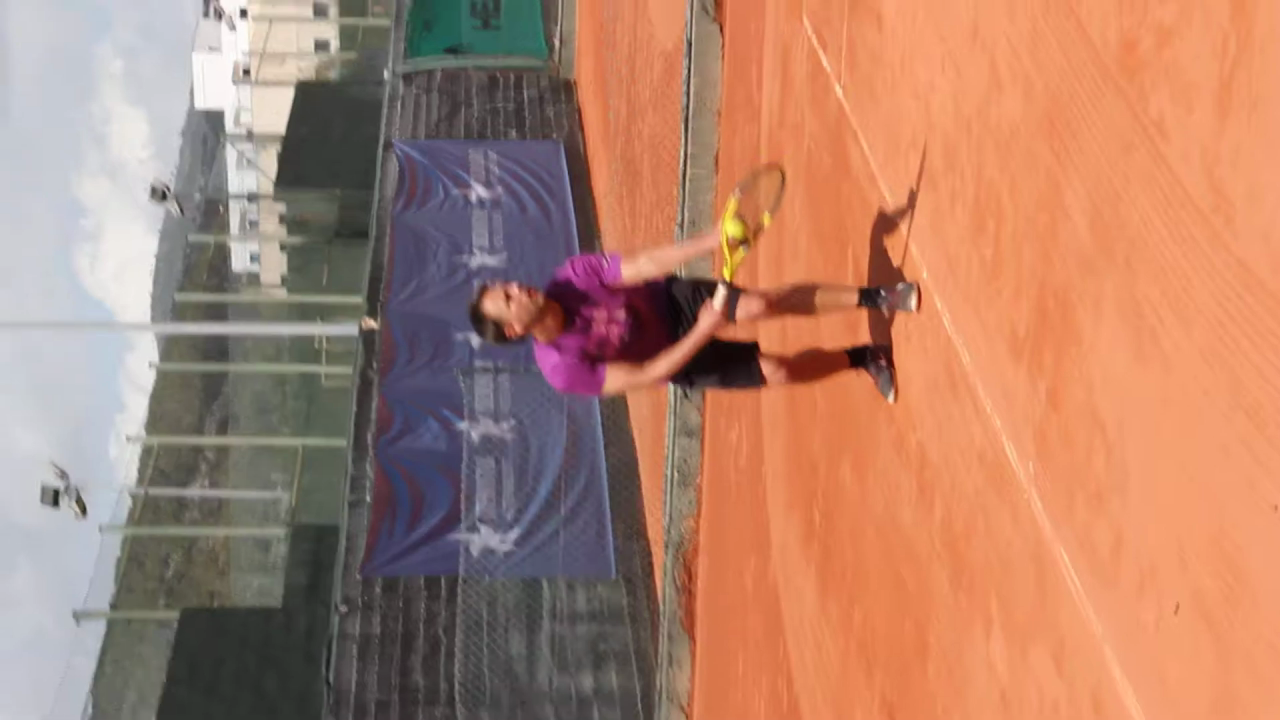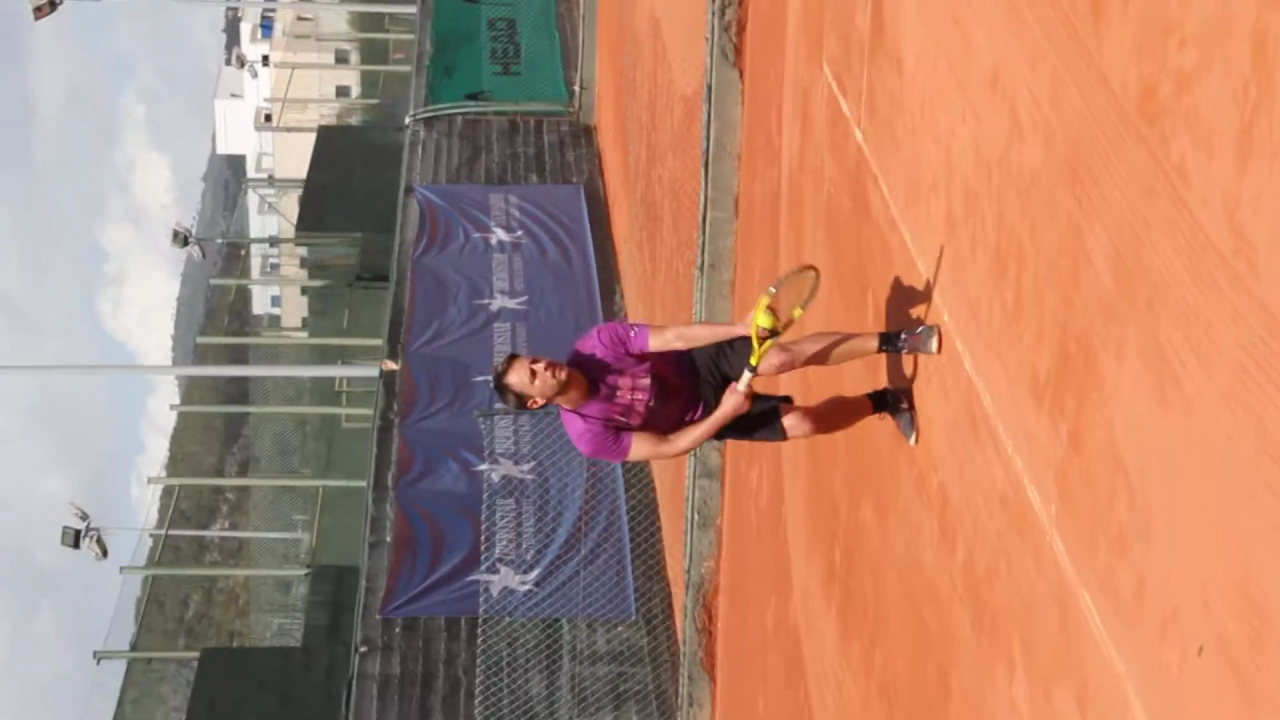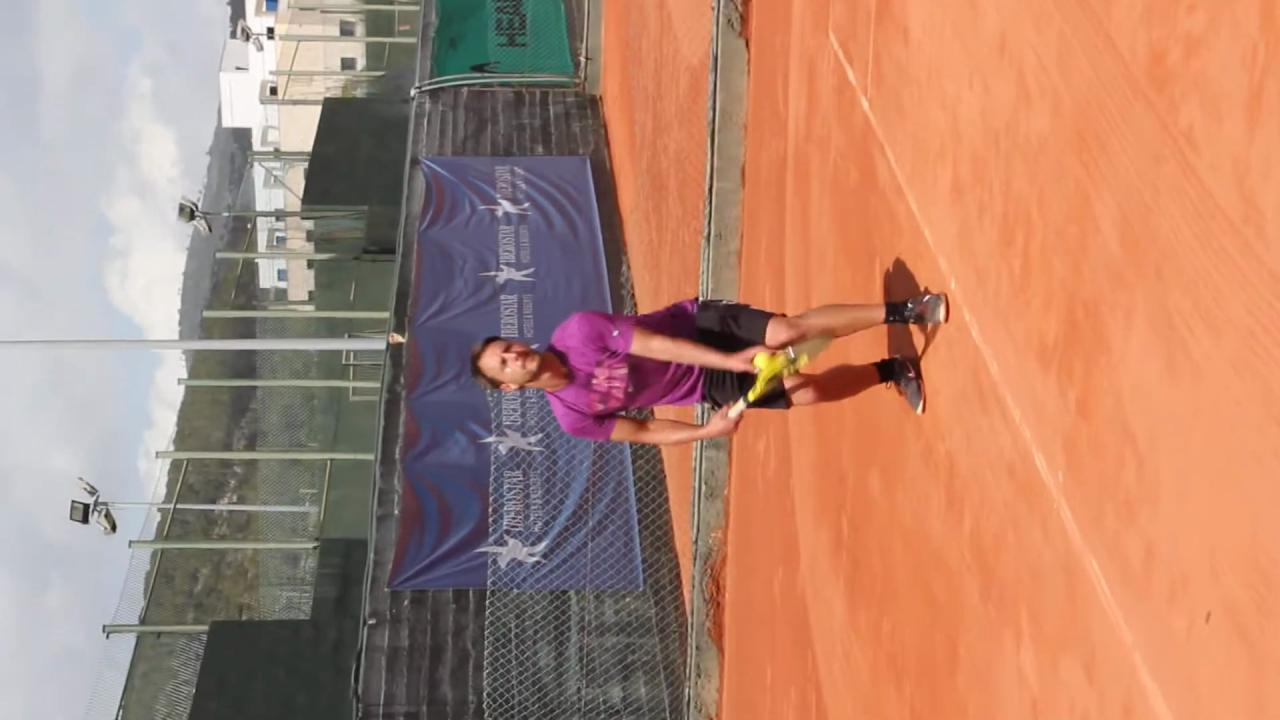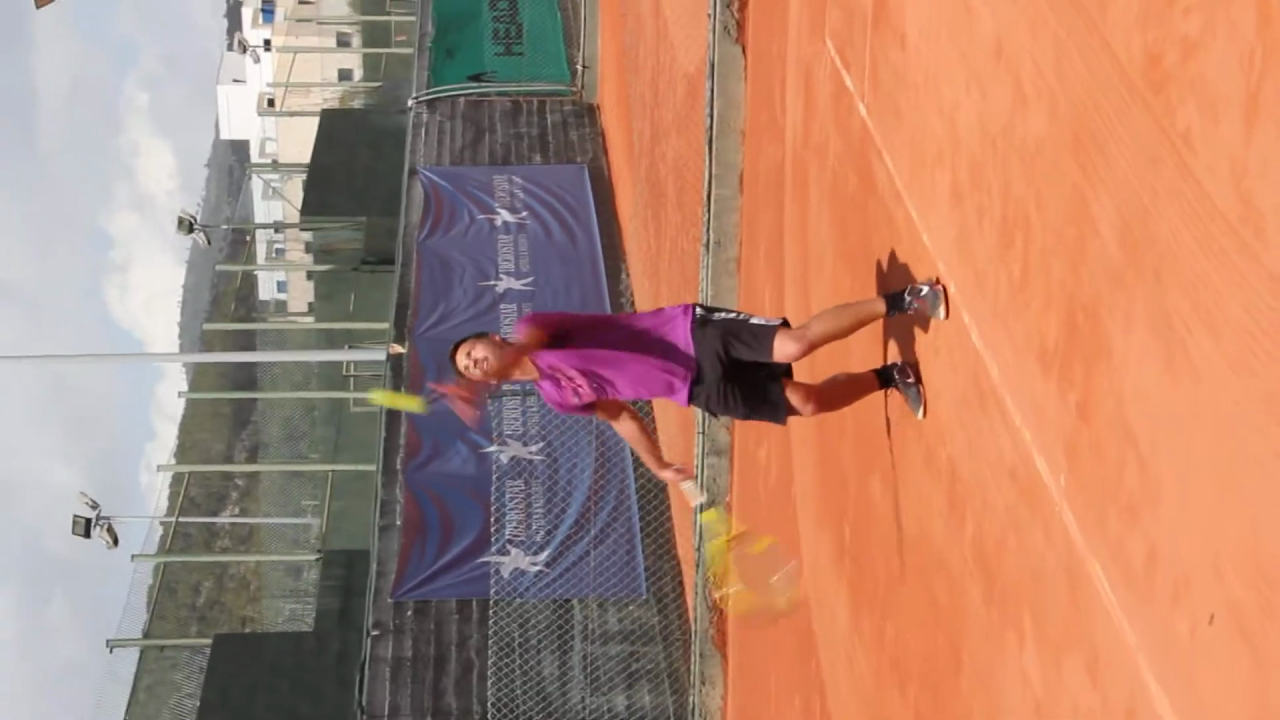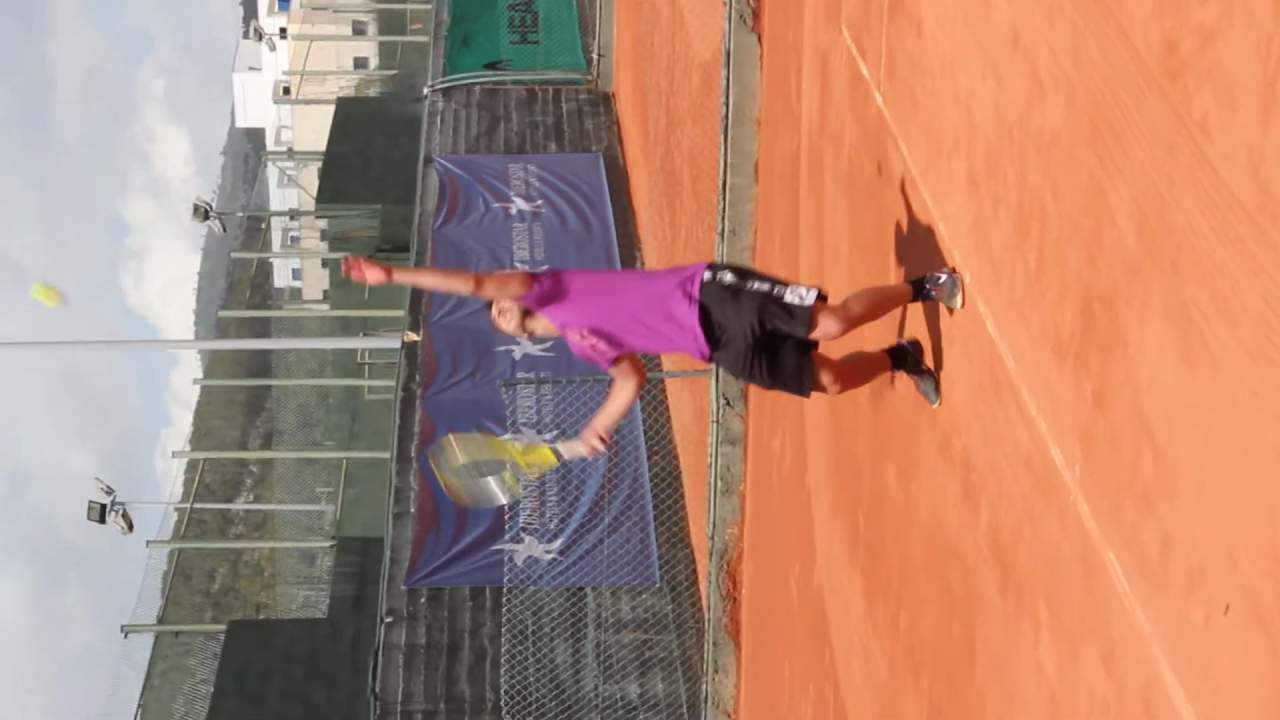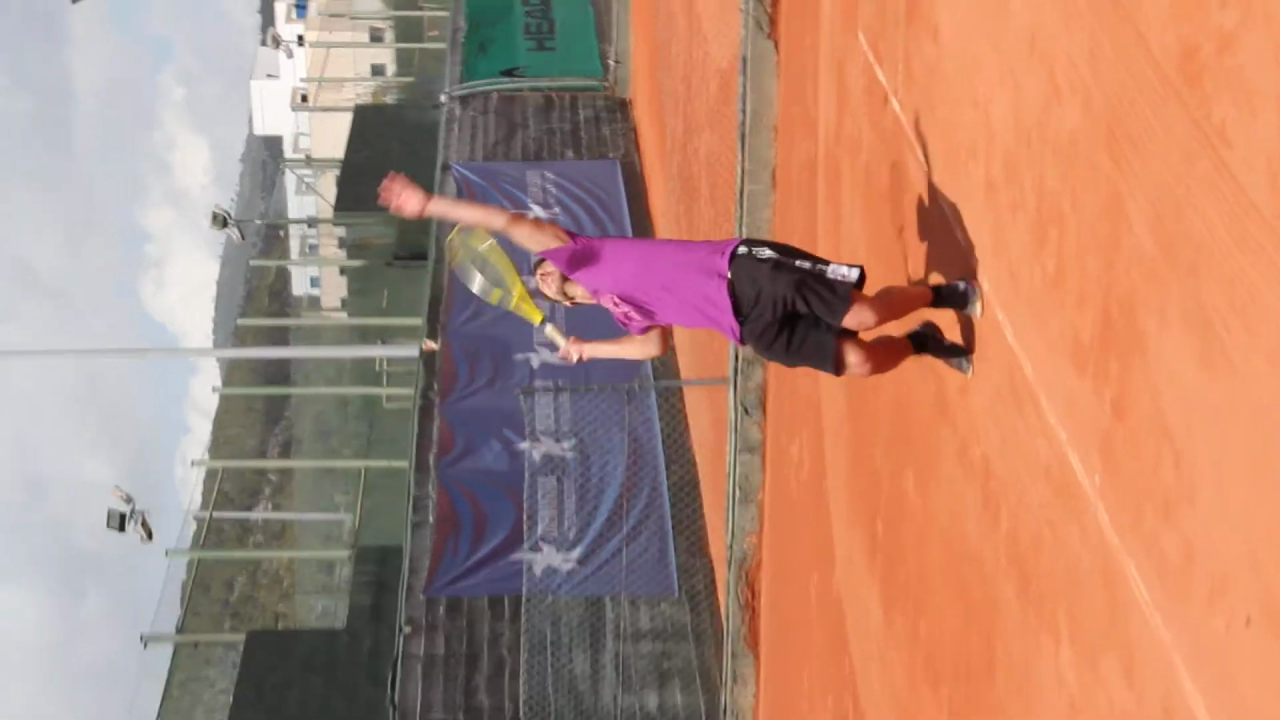
dt=0.3s
person 1, frame 1
left shoulder: (573, 277)
right shoulder: (561, 369)
left elbow: (648, 263)
right elbow: (645, 376)
left wrist: (716, 238)
right wrist: (702, 333)
left hip: (674, 300)
right hip: (677, 362)
left knee: (757, 305)
right knee: (778, 371)
left ankle: (877, 297)
right ankle: (864, 358)
person 1, frame 2
left shoulder: (598, 343)
right shoulder: (588, 436)
left elbow: (674, 336)
right elbow: (668, 447)
left wrist: (744, 324)
right wrist: (722, 414)
left hip: (701, 358)
right hip: (706, 415)
left knee: (780, 357)
right knee: (803, 422)
left ankle: (896, 340)
right ankle: (886, 401)
person 1, frame 3
left shoulder: (578, 332)
right shoulder: (571, 415)
left elbow: (656, 344)
right elbow: (641, 432)
left wrist: (732, 357)
right wrist: (706, 432)
left hip: (701, 323)
right hip: (706, 387)
left knee: (785, 331)
right knee: (807, 391)
left ankle: (903, 311)
right ankle: (891, 370)
person 1, frame 4
left shoulder: (534, 333)
right shoulder: (557, 398)
left elbow: (523, 344)
right elbow: (624, 417)
left wrist: (480, 368)
right wrist: (661, 466)
left hip: (692, 333)
right hip: (699, 389)
left knee: (791, 342)
right knee: (803, 401)
left ankle: (902, 301)
right ankle: (893, 376)
person 1, frame 5
left shoulder: (544, 289)
right shoulder: (585, 344)
left elbow: (479, 281)
right elbow: (632, 376)
left wrist: (397, 273)
right wrist: (596, 429)
left hip: (710, 294)
right hip: (726, 347)
left knee: (833, 322)
right knee: (828, 378)
left ankle: (924, 285)
right ankle: (902, 357)
person 1, frame 6
left shoulder: (583, 255)
right shoulder: (620, 308)
left elbow: (517, 224)
right elbow: (655, 342)
left wrist: (433, 204)
right wrist: (582, 350)
left hip: (741, 269)
right hip: (749, 326)
left knee: (866, 314)
right knee: (861, 362)
left ankle: (947, 292)
right ankle: (927, 340)
